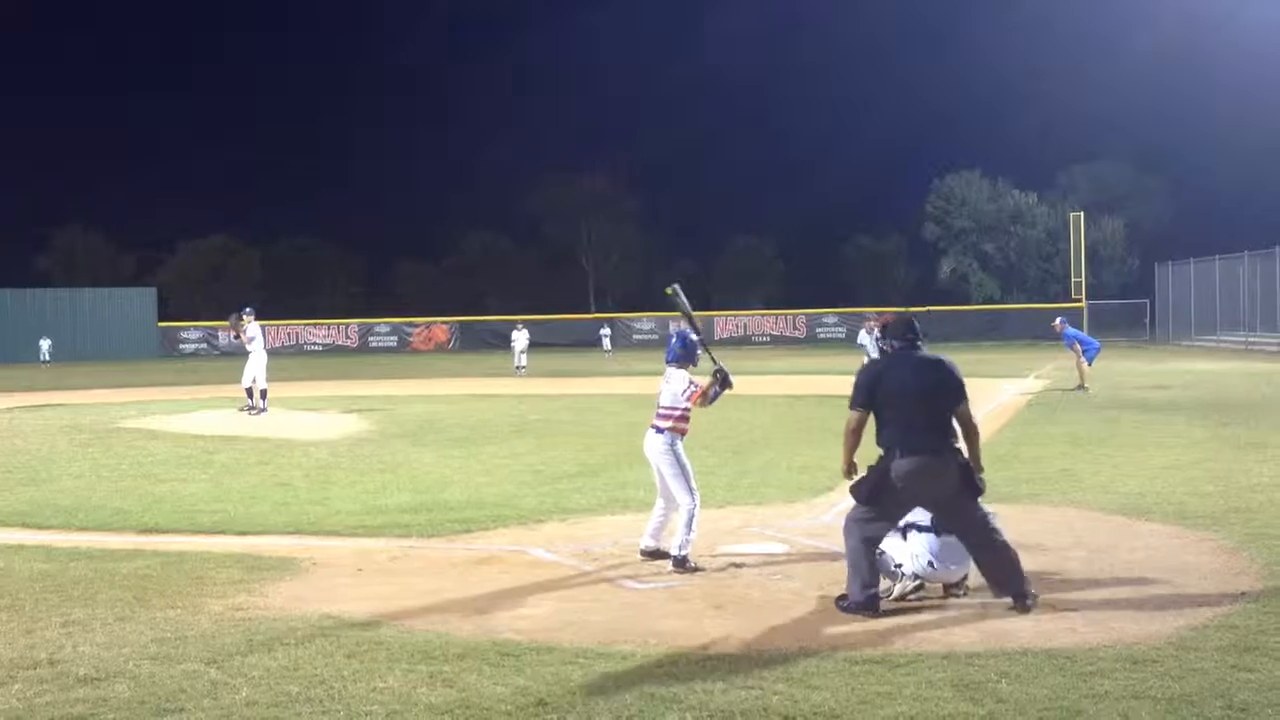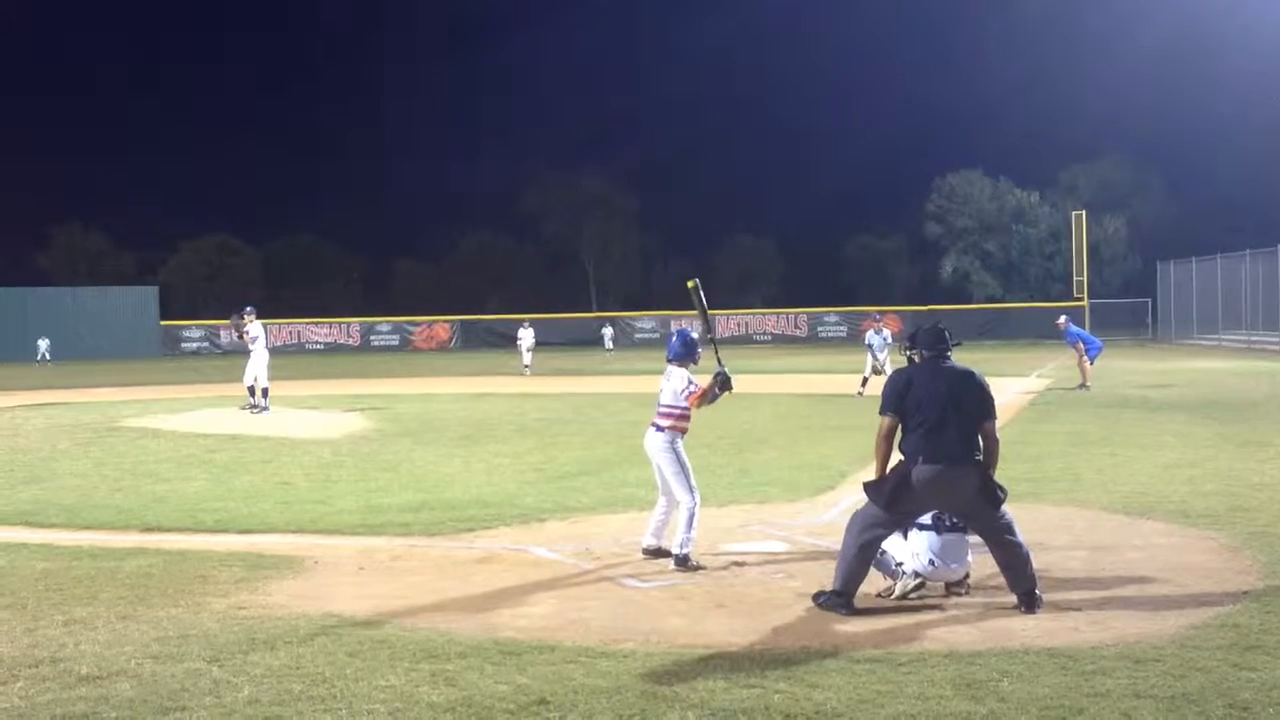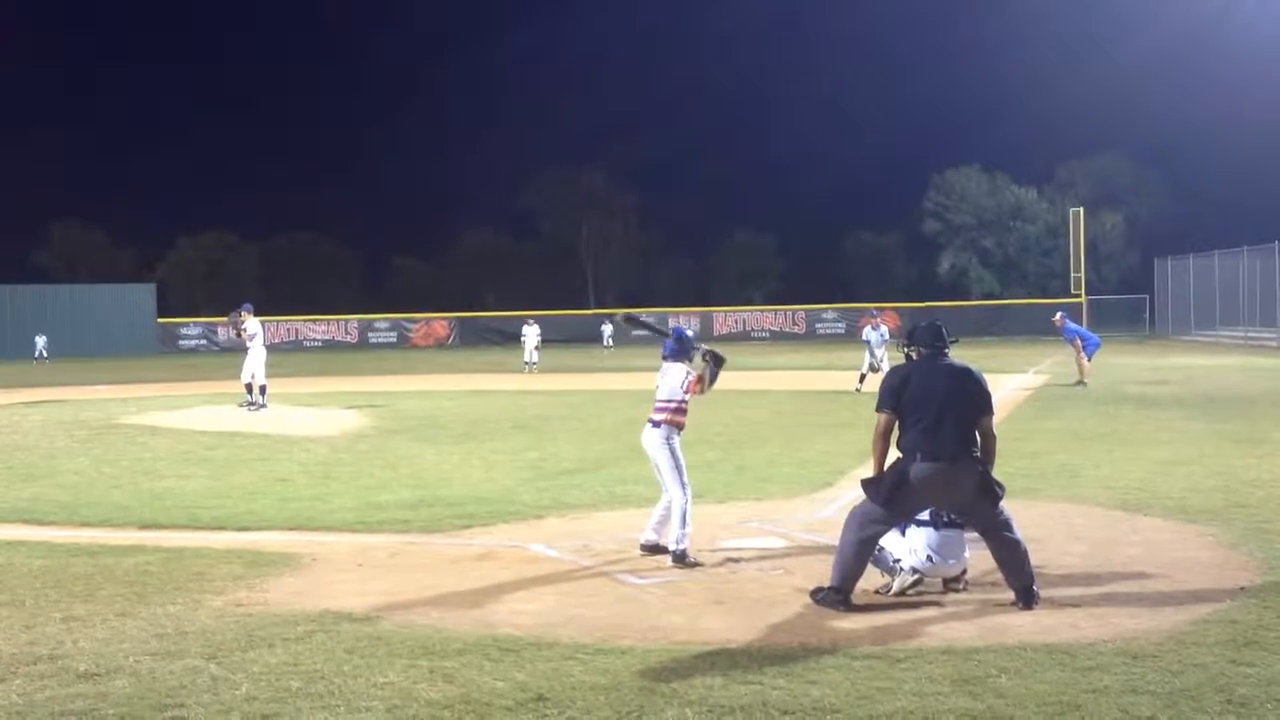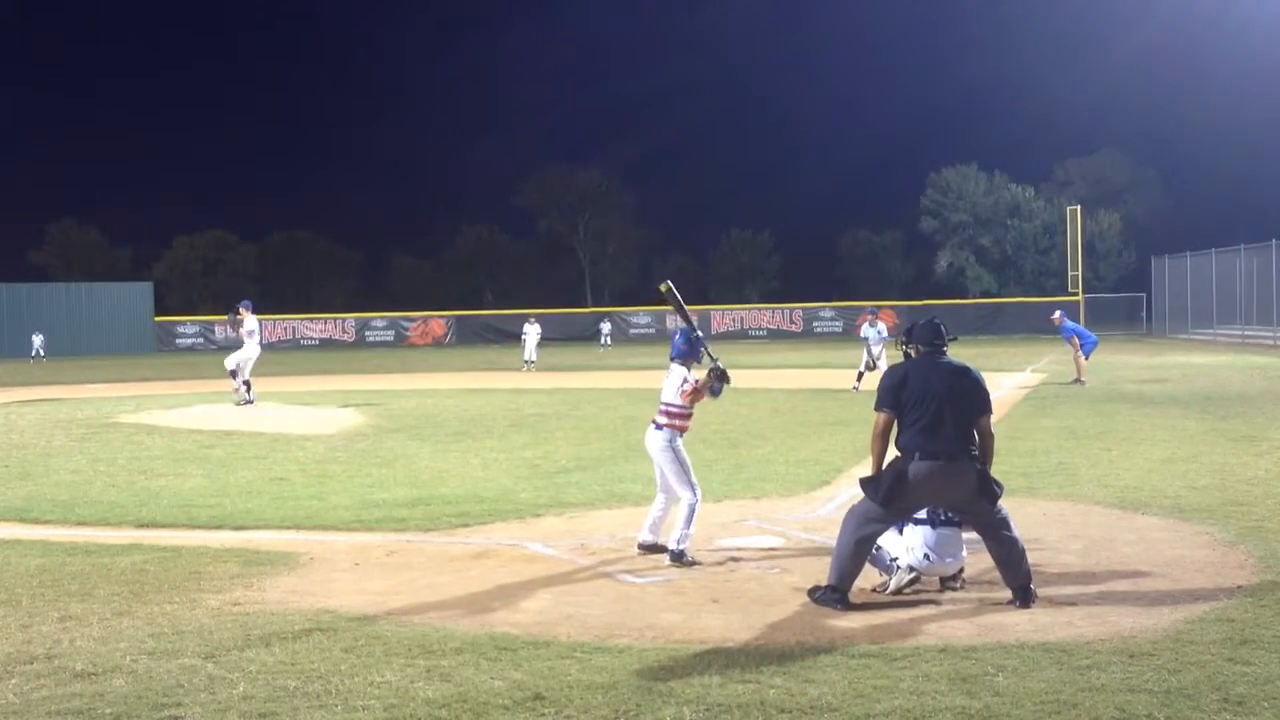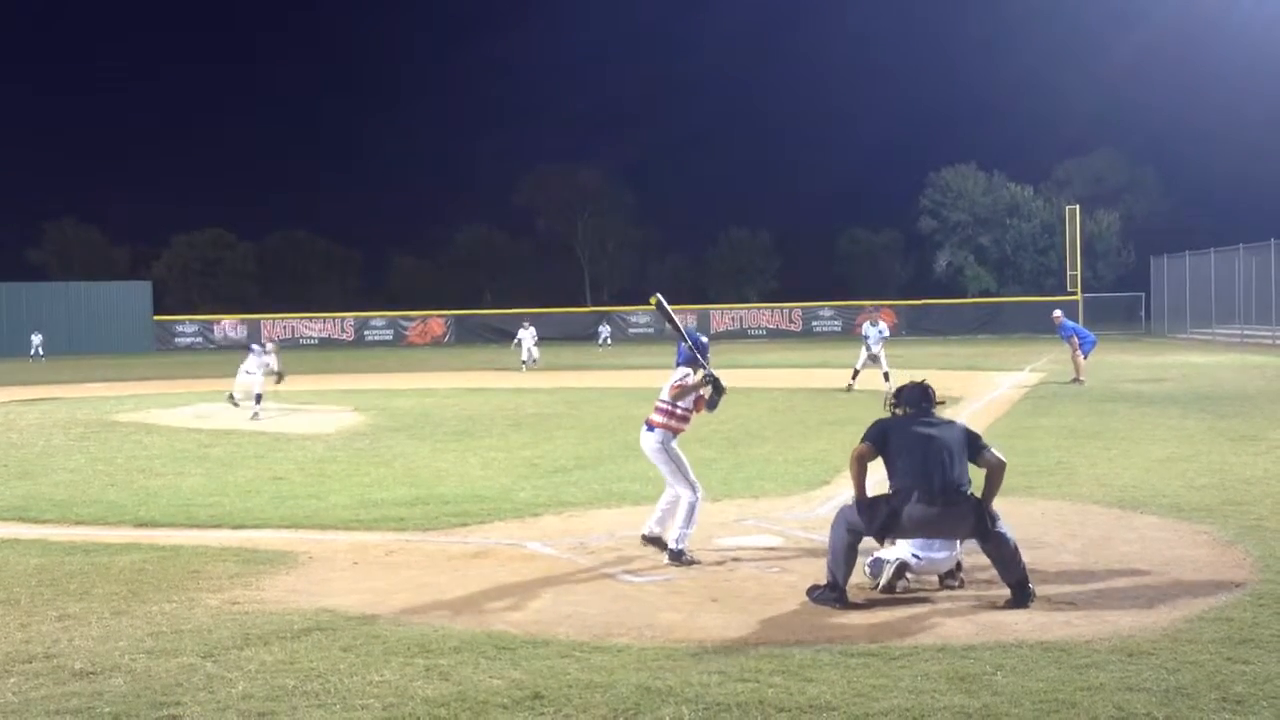
dt=1s
person 1, frame 1
left shoulder: (873, 371)
right shoulder: (942, 368)
left elbow: (854, 426)
right elbow: (966, 421)
left wrist: (847, 460)
right wrist: (975, 460)
left hip: (899, 467)
right hip: (945, 465)
left knee: (859, 527)
right knee: (980, 529)
left ankle: (863, 598)
right ankle: (1020, 593)
person 1, frame 2
left shoulder: (902, 379)
right shoulder: (974, 380)
left elbow: (886, 434)
right elbow: (990, 438)
left wrist: (879, 478)
right wrist: (986, 479)
left hip: (918, 474)
right hip: (965, 474)
left knee: (864, 527)
right knee: (1001, 531)
left ankle: (840, 596)
right ankle: (1029, 595)
person 1, frame 3
left shoulder: (899, 376)
right shoulder: (971, 377)
left elbow: (883, 430)
right elbow: (988, 433)
left wrist: (878, 475)
right wrist: (984, 476)
left hip: (916, 471)
right hip: (963, 472)
left knee: (863, 523)
right knee: (998, 527)
left ankle: (838, 592)
right ankle: (1026, 591)
person 1, frame 4
left shoulder: (898, 374)
right shoulder: (970, 376)
left elbow: (881, 430)
right elbow: (986, 434)
left wrist: (876, 475)
right wrist: (982, 476)
left hip: (915, 470)
right hip: (962, 471)
left knee: (862, 521)
right knee: (996, 525)
left ankle: (836, 591)
right ankle: (1023, 590)
person 1, frame 5
left shoulder: (886, 426)
right shoulder: (956, 428)
left elbow: (859, 456)
right elbow: (998, 463)
left wrist: (862, 502)
right wrist: (983, 506)
left hip: (910, 513)
right hip: (959, 516)
left knee: (847, 519)
right knee: (989, 522)
left ankle: (834, 591)
right ankle: (1021, 589)
person 2, frame 1
left shoulder: (673, 374)
right shoulder: (680, 376)
left elbow: (703, 399)
right elbow: (700, 401)
left wrist: (719, 386)
right wrist: (714, 379)
left hip: (656, 439)
right hip: (666, 442)
left knee: (667, 498)
right knee: (689, 500)
left ankle: (649, 546)
right ankle: (680, 557)
person 2, frame 2
left shoulder: (673, 372)
right shoulder: (681, 375)
left elbow: (700, 400)
right elbow: (697, 402)
left wrist: (719, 388)
right wrist: (715, 380)
left hip: (656, 437)
right hip: (667, 440)
left knee: (669, 496)
right knee: (689, 498)
left ankle: (651, 544)
right ankle: (681, 555)
person 2, frame 3
left shoulder: (669, 369)
right shoulder: (678, 369)
left elbow: (701, 385)
right elbow: (699, 388)
left wrist: (713, 367)
right wrist: (706, 364)
left hip: (655, 433)
right hip: (663, 436)
left knee: (671, 492)
right knee: (682, 494)
left ankle: (650, 541)
right ankle: (678, 551)
person 2, frame 4
left shoulder: (680, 371)
right shoulder: (680, 373)
left elbow: (709, 393)
right elbow: (690, 400)
left wrist: (717, 380)
right wrist: (709, 378)
left hip: (658, 436)
right hip: (667, 439)
left knee: (667, 492)
right knee: (691, 495)
left ankle: (647, 541)
right ankle: (676, 551)
person 2, frame 5
left shoulder: (688, 375)
right shoulder: (686, 373)
left elbow: (706, 406)
right elbow: (673, 395)
left wrist: (716, 391)
right wrist: (701, 382)
left hip: (656, 436)
right hip: (659, 439)
left knee: (677, 488)
right knee: (691, 493)
left ankle: (653, 533)
right ankle: (677, 551)
